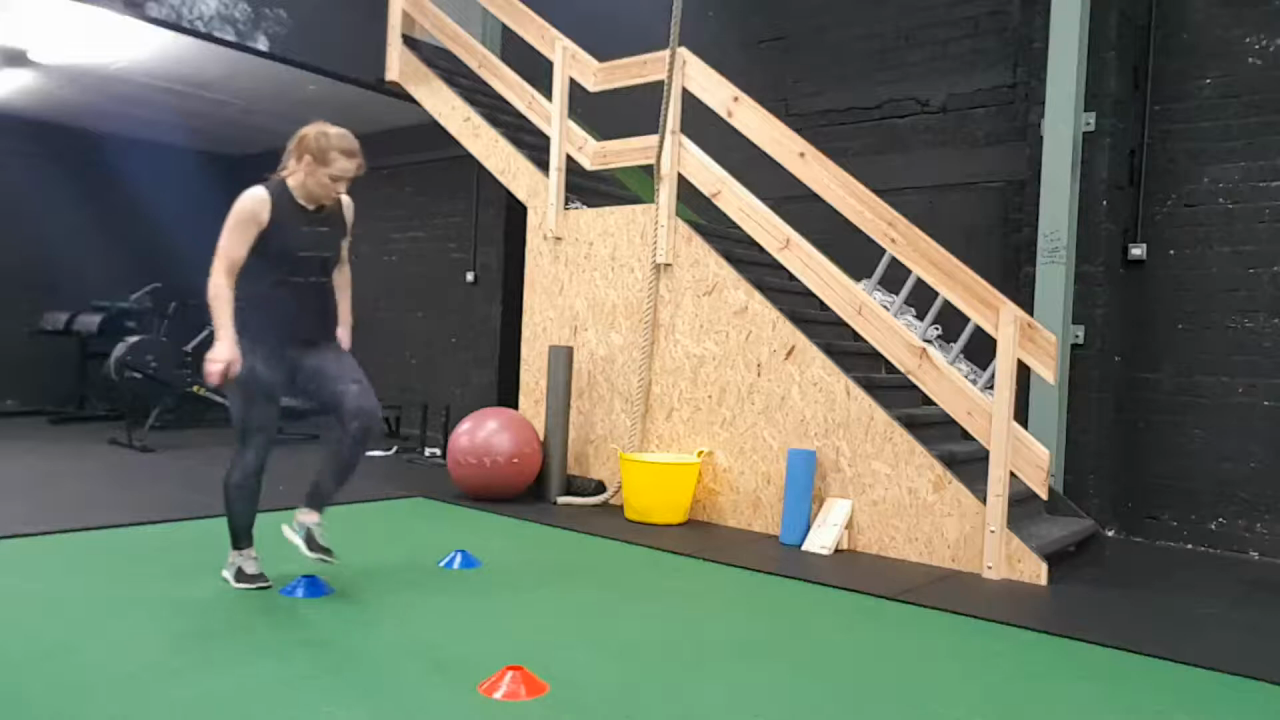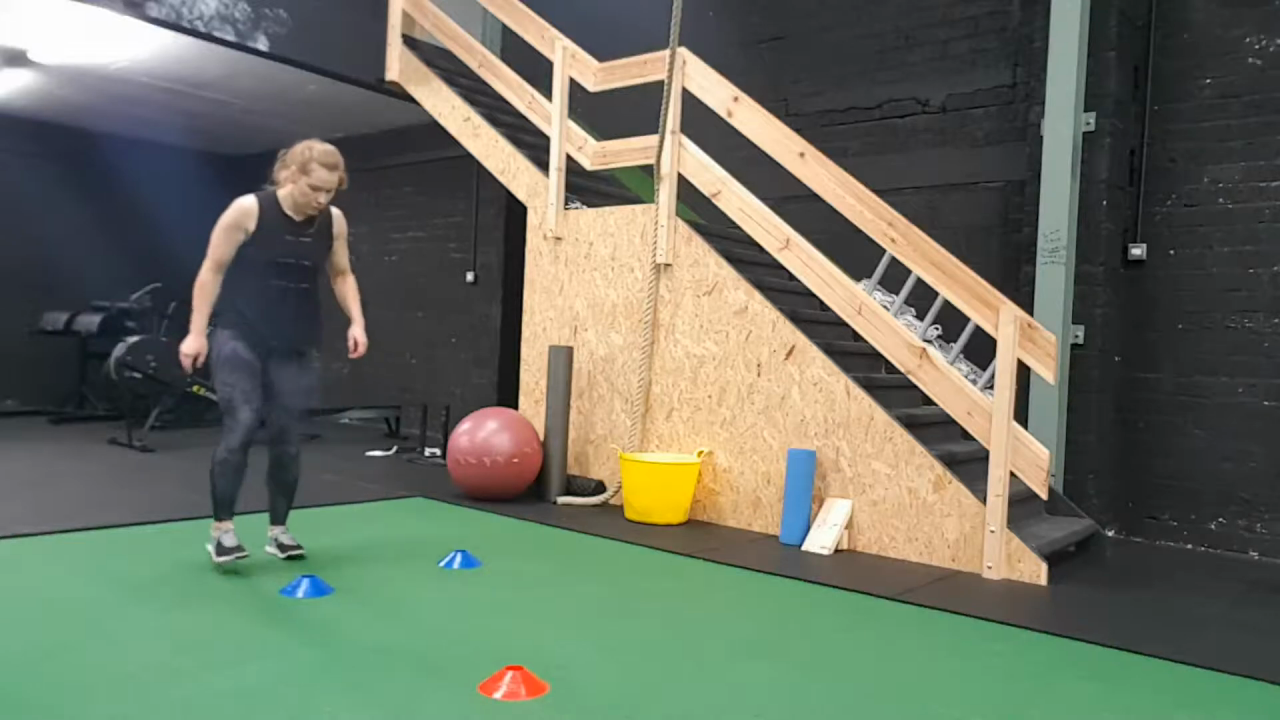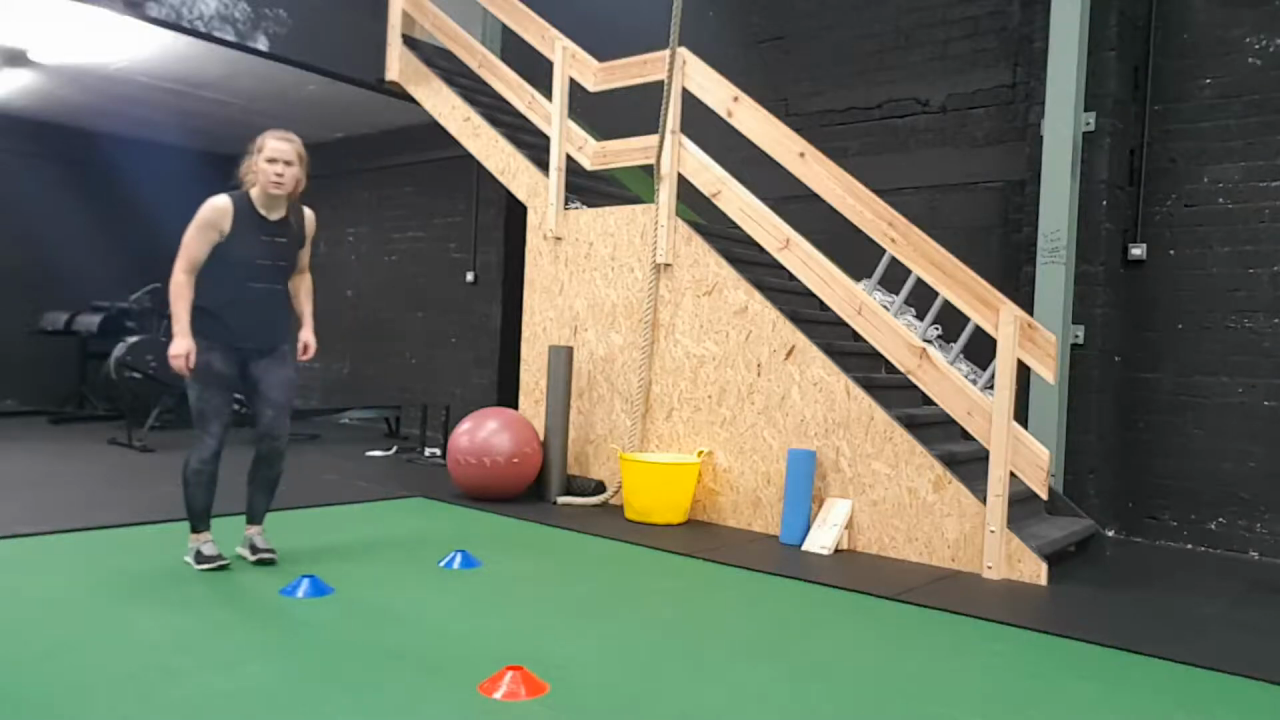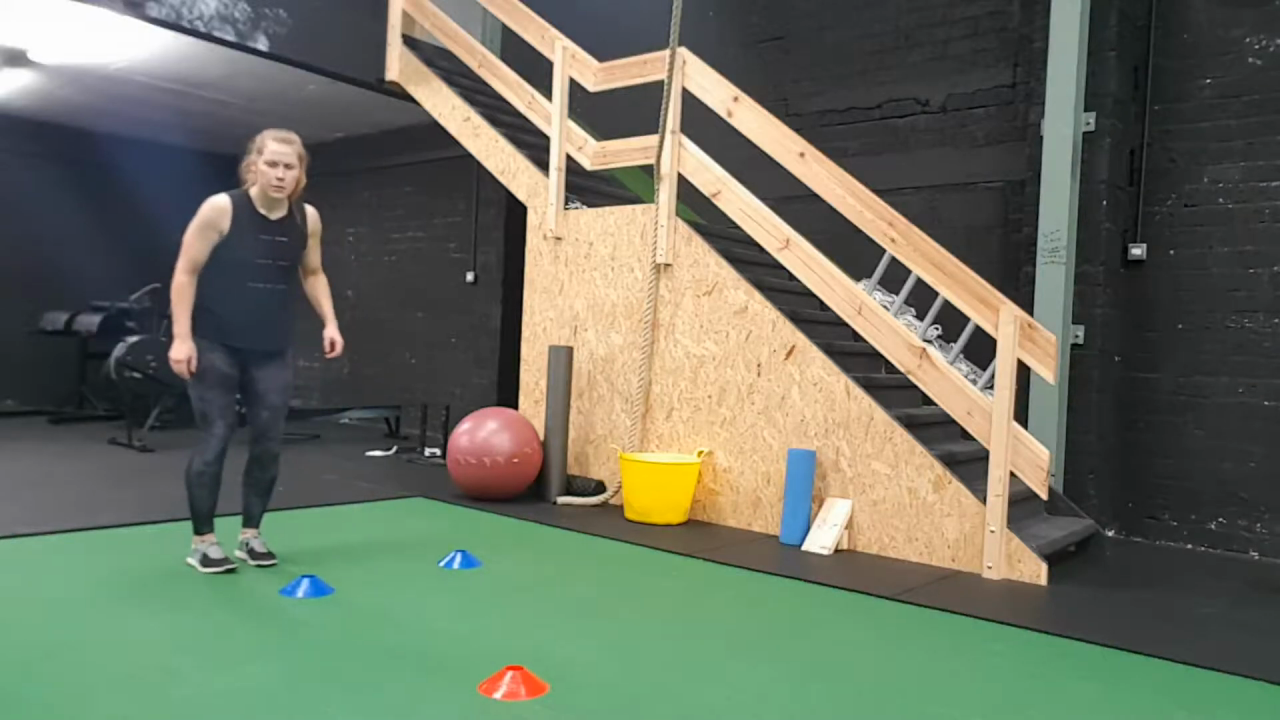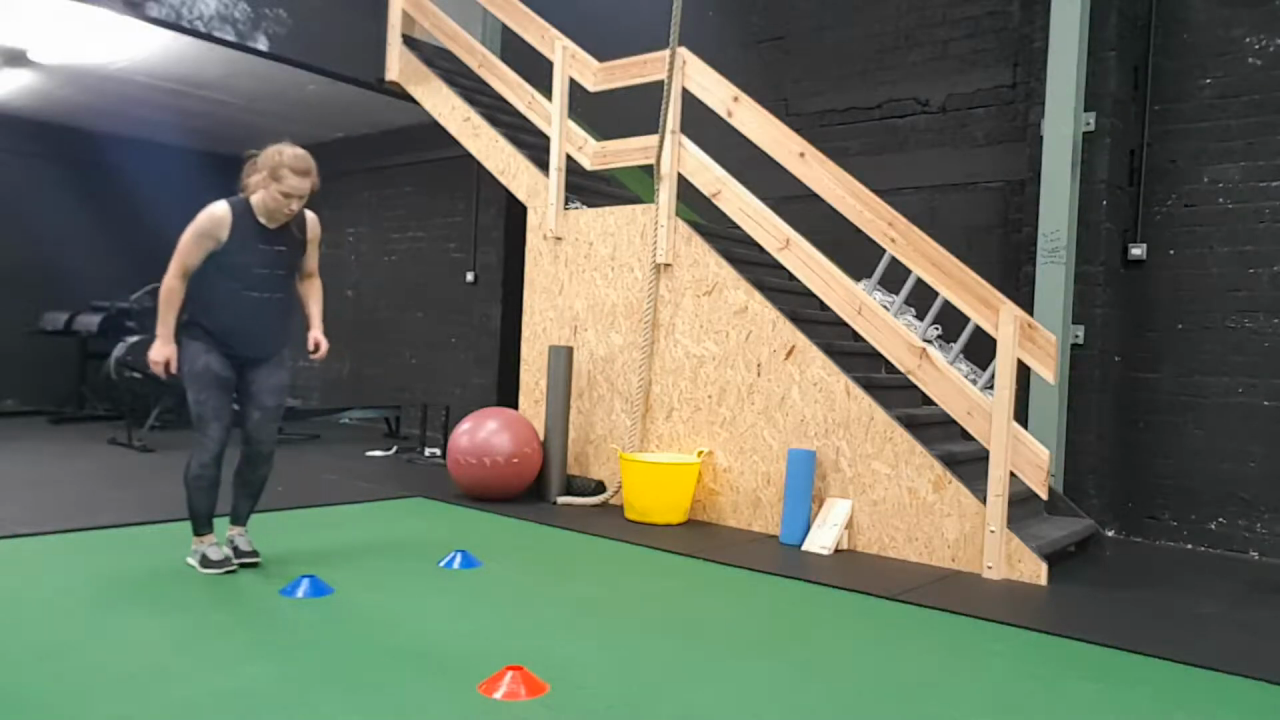
dt=0.5s
person 1, frame 1
left shoulder: (341, 211)
right shoulder: (259, 202)
right elbow: (223, 274)
left wrist: (343, 324)
right wrist: (226, 339)
left hip: (317, 345)
right hip: (258, 347)
left knee: (365, 413)
right knee: (253, 449)
left ankle: (309, 519)
right ankle: (240, 556)
person 1, frame 2
left shoulder: (334, 221)
right shoulder: (248, 210)
left elbow: (341, 275)
right elbow: (212, 271)
left wrist: (356, 321)
right wrist: (197, 331)
left hip: (296, 348)
right hip: (238, 337)
left knee: (286, 439)
right knee: (241, 428)
left ankle: (278, 530)
right ankle: (222, 529)
person 1, frame 3
left shoulder: (304, 220)
right shoulder: (221, 210)
right elbow: (184, 272)
left wrist: (306, 324)
right wrist: (181, 334)
left hip: (273, 348)
right hip: (214, 344)
left knee: (274, 440)
right knee: (211, 439)
left ankle: (253, 531)
right ankle: (199, 537)
person 1, frame 4
left shoulder: (308, 220)
right shoulder: (220, 210)
left elbow: (312, 274)
right elbow: (185, 274)
left wrist: (330, 322)
right wrist: (181, 337)
left hip: (272, 350)
right hip: (215, 346)
left knee: (268, 444)
right knee: (215, 440)
left ankle: (251, 534)
right ankle: (202, 540)
person 1, frame 5
left shoulder: (308, 226)
right shoulder: (220, 217)
left elbow: (308, 277)
right elbow: (177, 275)
left wrist: (316, 325)
right wrist: (164, 338)
left hip: (270, 353)
right hip: (208, 346)
left knee: (261, 443)
right knee: (213, 442)
left ankle: (237, 531)
right ankle: (202, 541)
